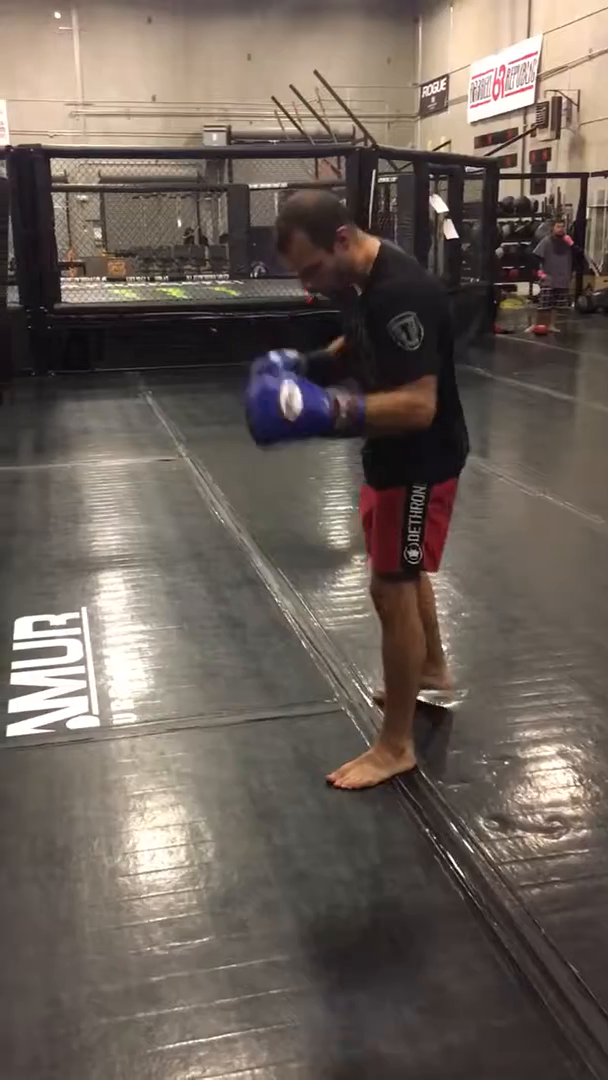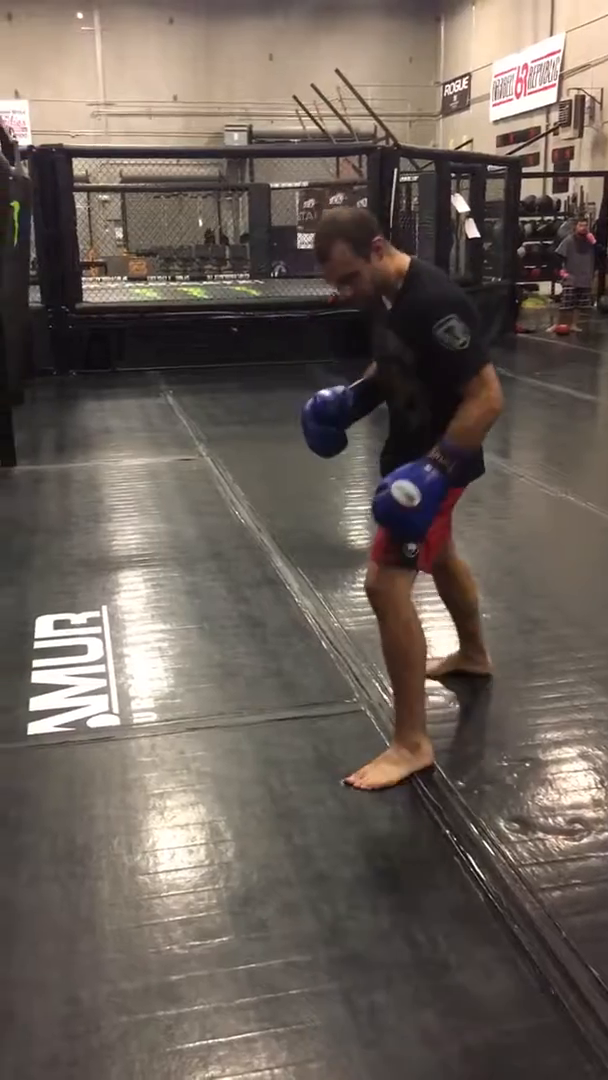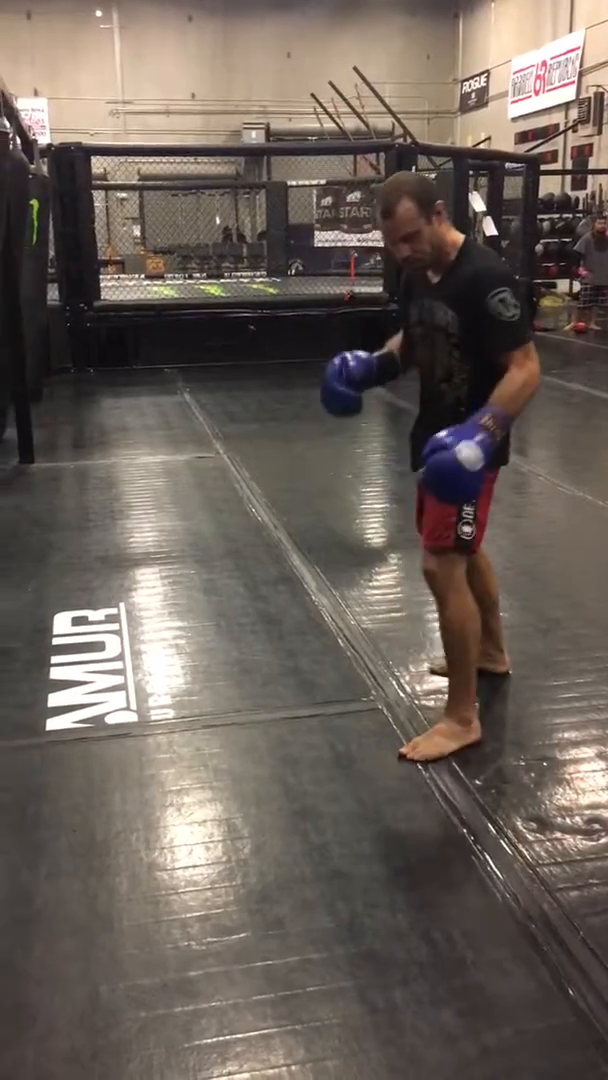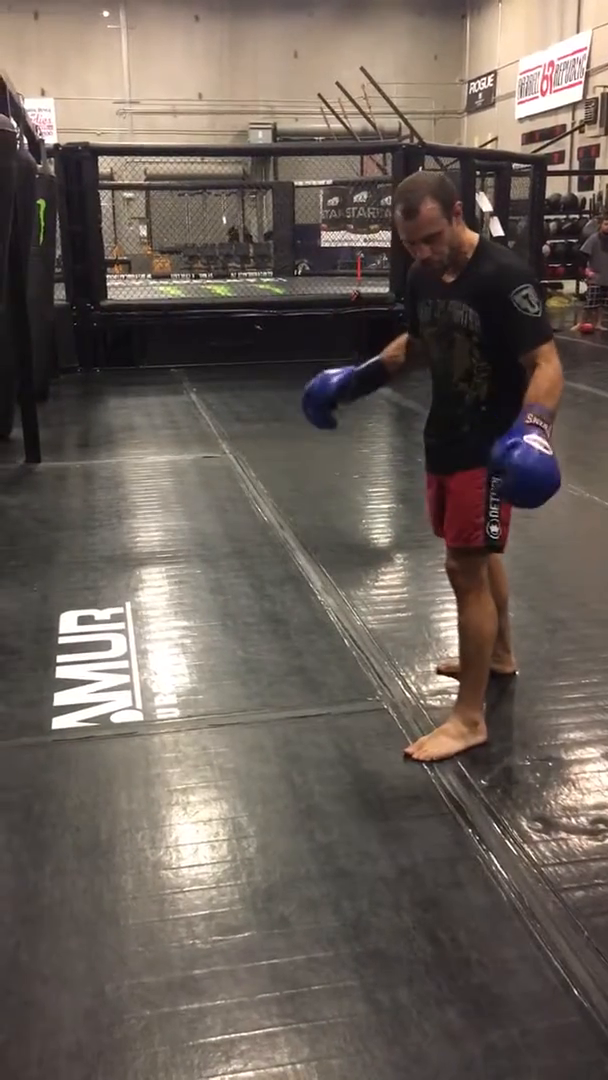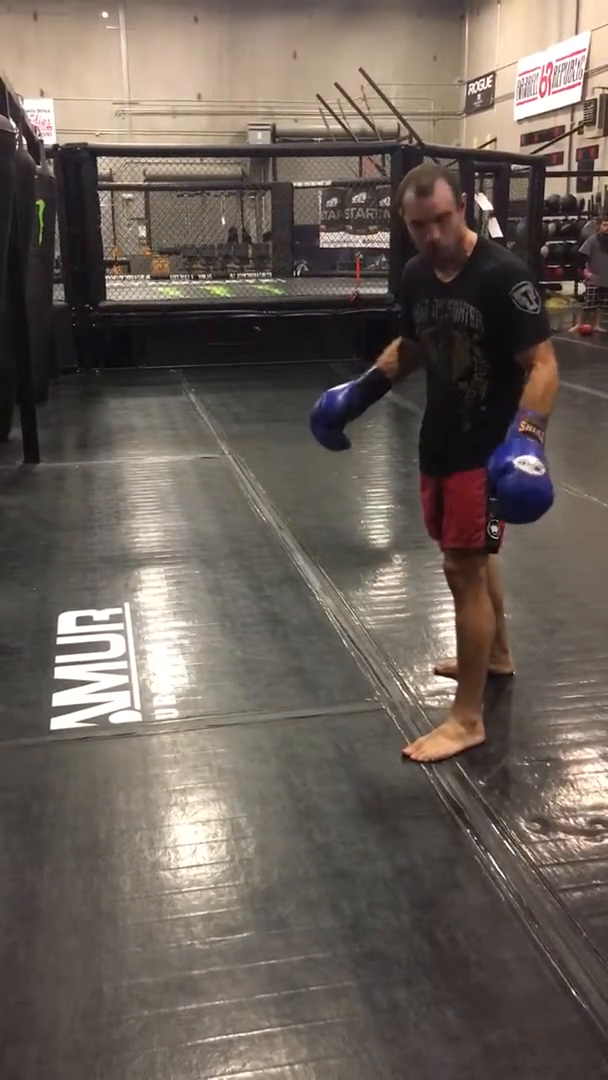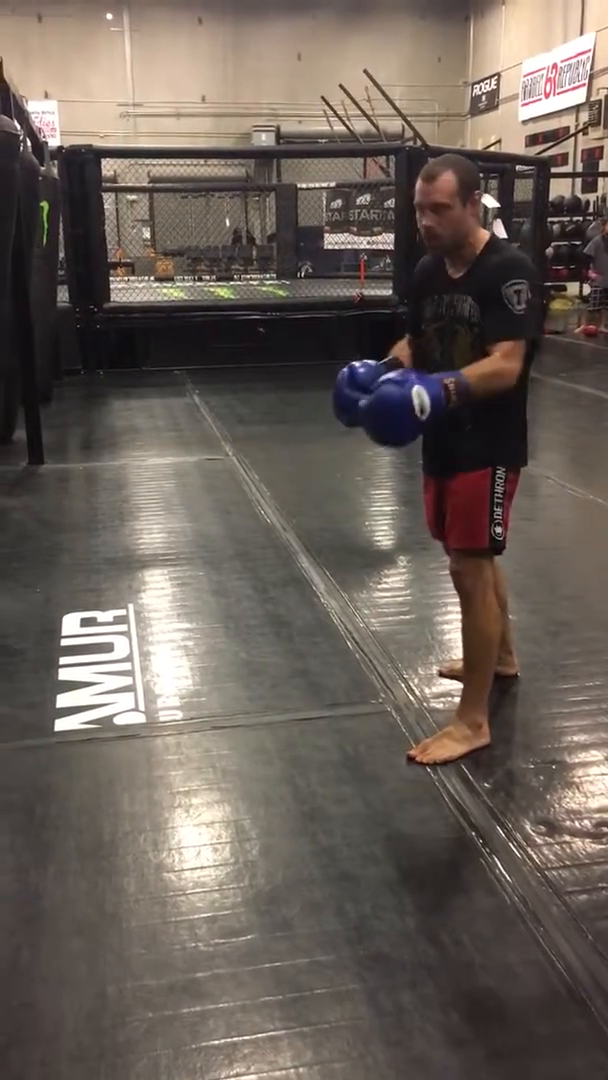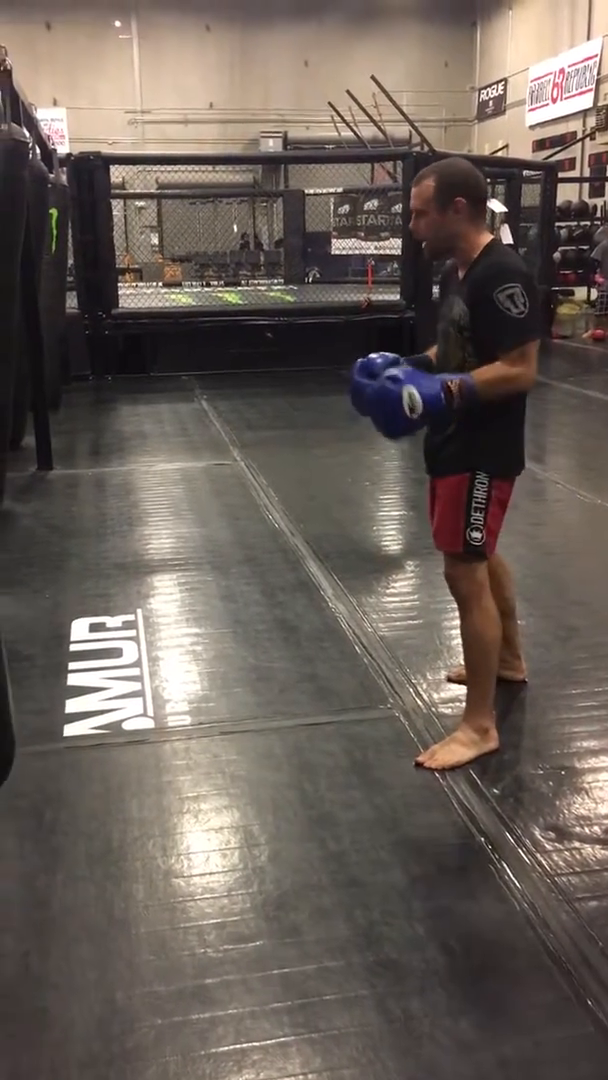
dt=0.4s
person 1, frame 1
left shoulder: (403, 293)
right shoulder: (356, 279)
left elbow: (418, 405)
left wrist: (323, 412)
right wrist: (310, 365)
left hip: (421, 460)
right hip: (390, 451)
left knee: (391, 589)
right knee: (402, 570)
left ankle: (397, 744)
right ankle: (432, 666)
person 1, frame 2
left shoulder: (435, 303)
right shoulder: (386, 293)
left elbow: (486, 398)
left wrist: (435, 468)
right wrist: (353, 397)
left hip: (437, 457)
right hip: (413, 446)
left knee: (386, 584)
right knee: (437, 554)
left ankle: (411, 741)
right ankle: (473, 652)
person 1, frame 3
left shoulder: (485, 277)
right shoulder: (415, 275)
left elbow: (525, 368)
left wrist: (482, 431)
right wrist: (375, 365)
left hip: (468, 443)
right hip: (435, 434)
left knee: (443, 567)
right knee: (465, 550)
left ankle: (462, 717)
right ankle: (492, 650)
person 1, frame 4
left shoulder: (504, 276)
right shoulder: (423, 275)
left elbow: (546, 364)
left wrist: (534, 427)
right wrist: (358, 378)
left hip: (489, 446)
right hip: (444, 438)
left knee: (466, 568)
right knee: (478, 553)
left ankle: (469, 718)
right ankle: (500, 652)
person 1, frame 5
left shoulder: (503, 275)
right shoulder: (416, 274)
left elbow: (542, 364)
left wrist: (526, 435)
right wrist: (360, 391)
left hip: (485, 447)
right hip: (439, 439)
left knee: (463, 568)
right knee: (470, 553)
left ankle: (467, 718)
right ankle: (496, 653)
person 1, frame 6
left shoulder: (508, 270)
right shoulder: (427, 271)
left elbow: (505, 367)
left wrist: (434, 390)
right wrist: (382, 372)
left hip: (488, 448)
right hip: (441, 441)
left knee: (470, 570)
right knee: (472, 556)
left ankle: (473, 720)
right ankle: (502, 656)
person 1, frame 7
left shoulder: (503, 274)
right shoulder: (454, 270)
left elbow: (520, 370)
left wrist: (439, 393)
right wrist: (407, 369)
left hip: (483, 451)
right hip: (455, 443)
left knee: (464, 573)
right knee: (481, 556)
left ankle: (479, 725)
right ankle: (508, 658)
